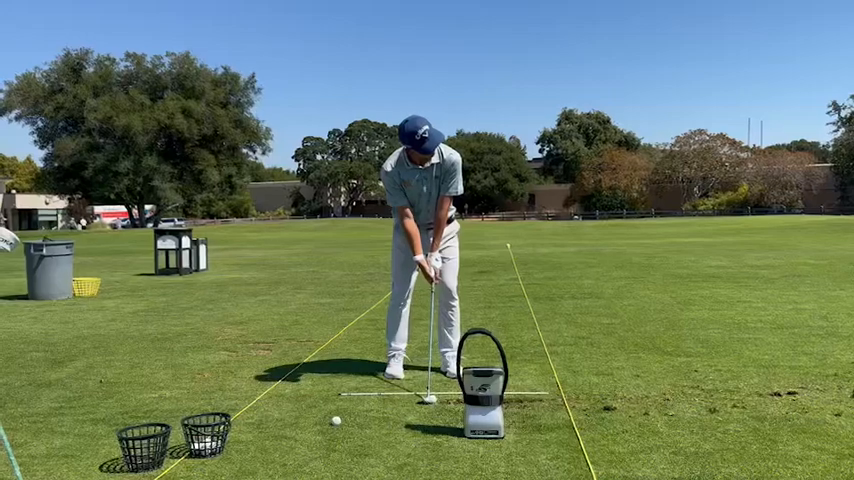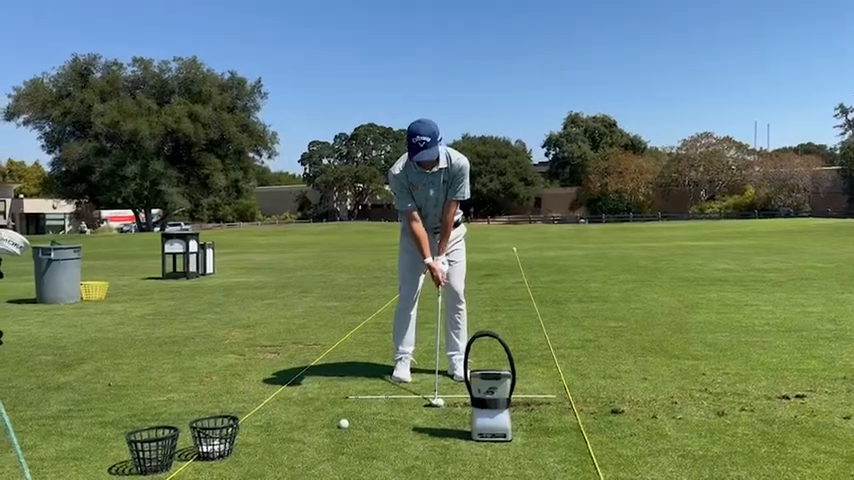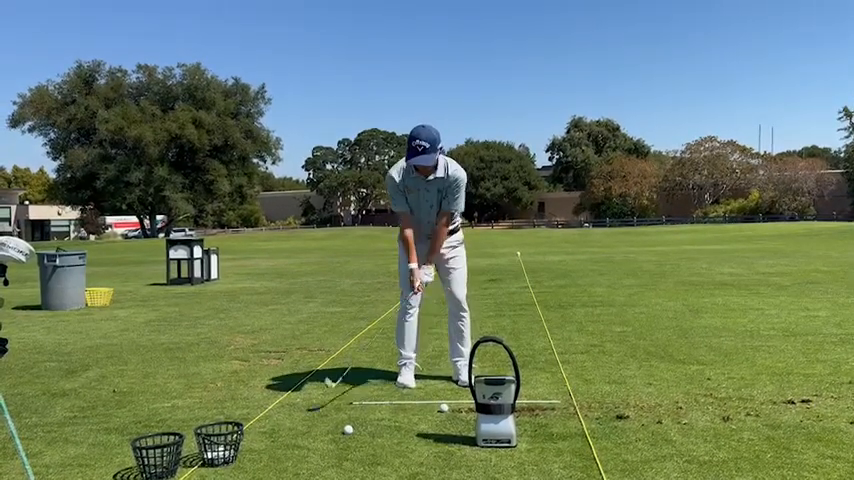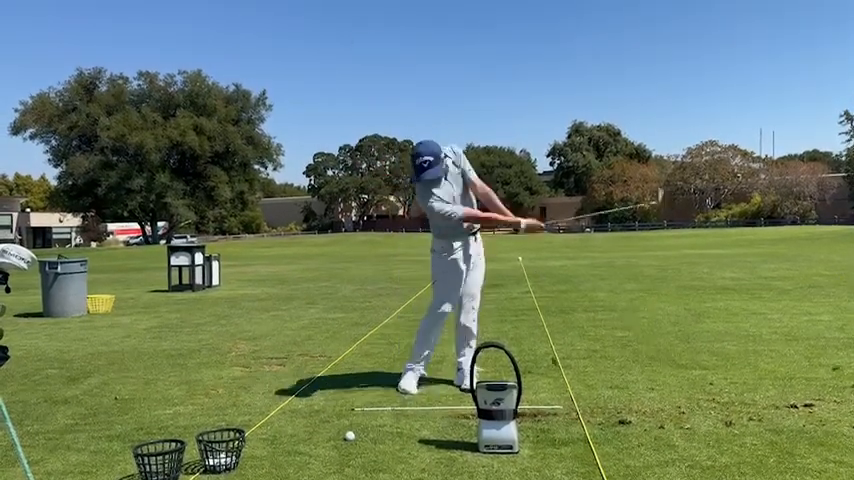
dt=1s
person 1, frame 1
left shoulder: (450, 159)
right shoulder: (391, 170)
left elbow: (443, 208)
right elbow: (406, 216)
left wrist: (435, 251)
right wrist: (419, 257)
left hip: (443, 229)
right hip: (407, 231)
left knee: (449, 292)
right knee: (401, 293)
left ankle: (450, 357)
right ankle: (395, 357)
person 1, frame 2
left shoulder: (458, 164)
right shoulder: (399, 173)
left elbow: (450, 212)
right elbow: (413, 219)
left wrist: (441, 254)
right wrist: (428, 260)
left hip: (450, 233)
right hip: (414, 235)
left knee: (456, 295)
right knee: (408, 296)
left ankle: (457, 360)
right ankle: (402, 360)
person 1, frame 3
left shoulder: (455, 175)
right shoulder: (396, 176)
left elbow: (443, 223)
right elbow: (406, 223)
left wrist: (431, 264)
right wrist: (413, 265)
left hip: (448, 240)
right hip: (413, 241)
left knee: (458, 302)
right knee: (409, 302)
left ankle: (461, 366)
right ankle: (406, 365)
person 1, frame 4
left shoulder: (452, 154)
right shoulder: (428, 197)
left elbow: (480, 189)
right elbow: (472, 217)
left wrist: (510, 217)
right wrist: (517, 224)
left hip: (473, 242)
right hip: (448, 248)
left knee: (469, 307)
right knee: (442, 307)
left ankle: (465, 370)
right ankle: (414, 369)
